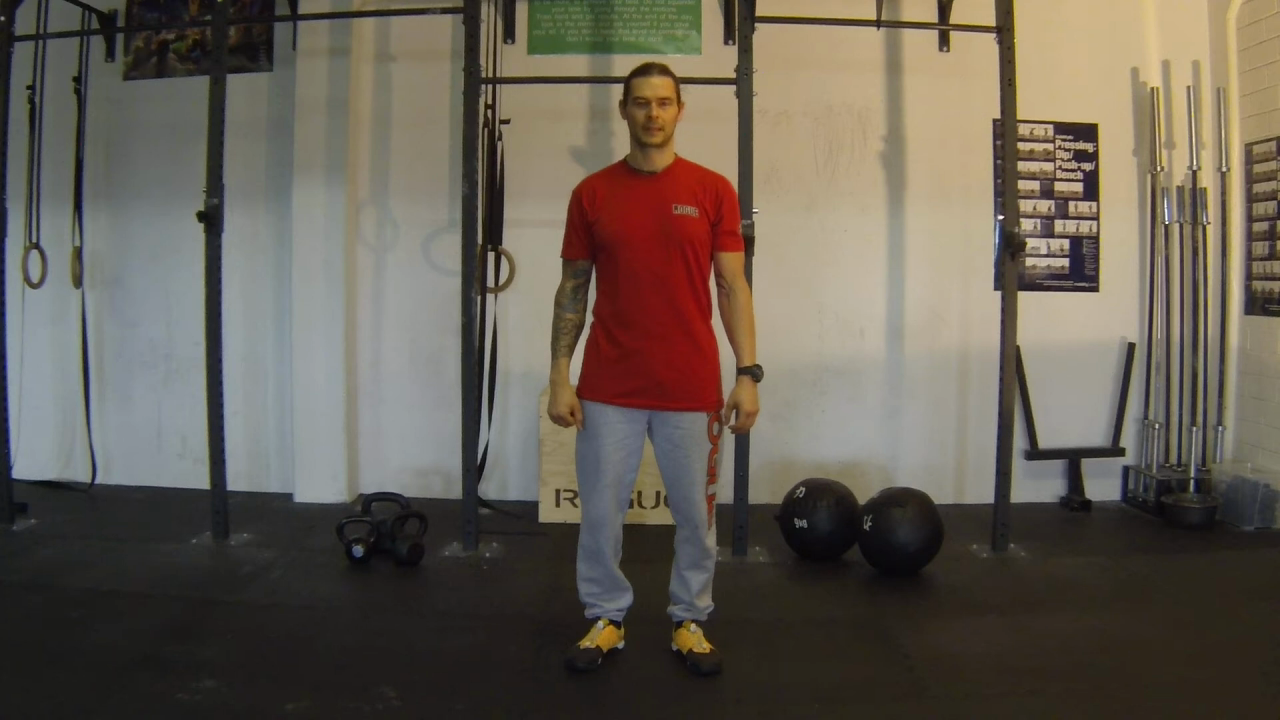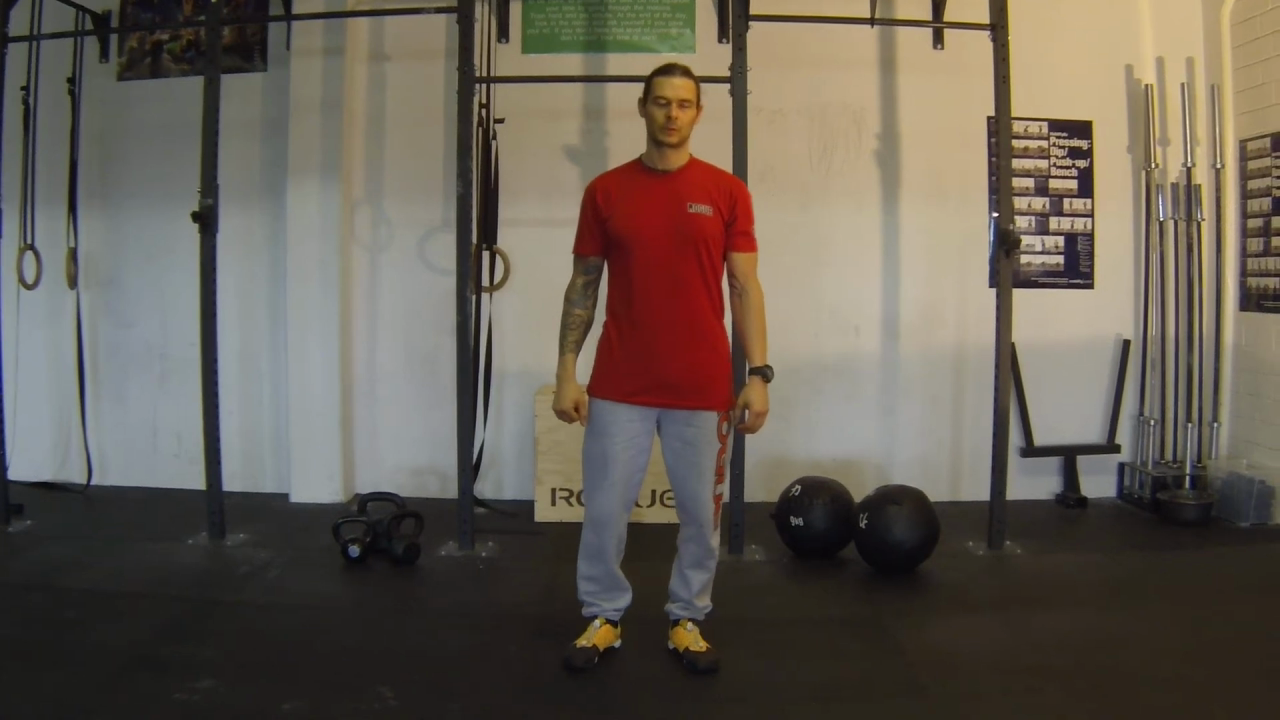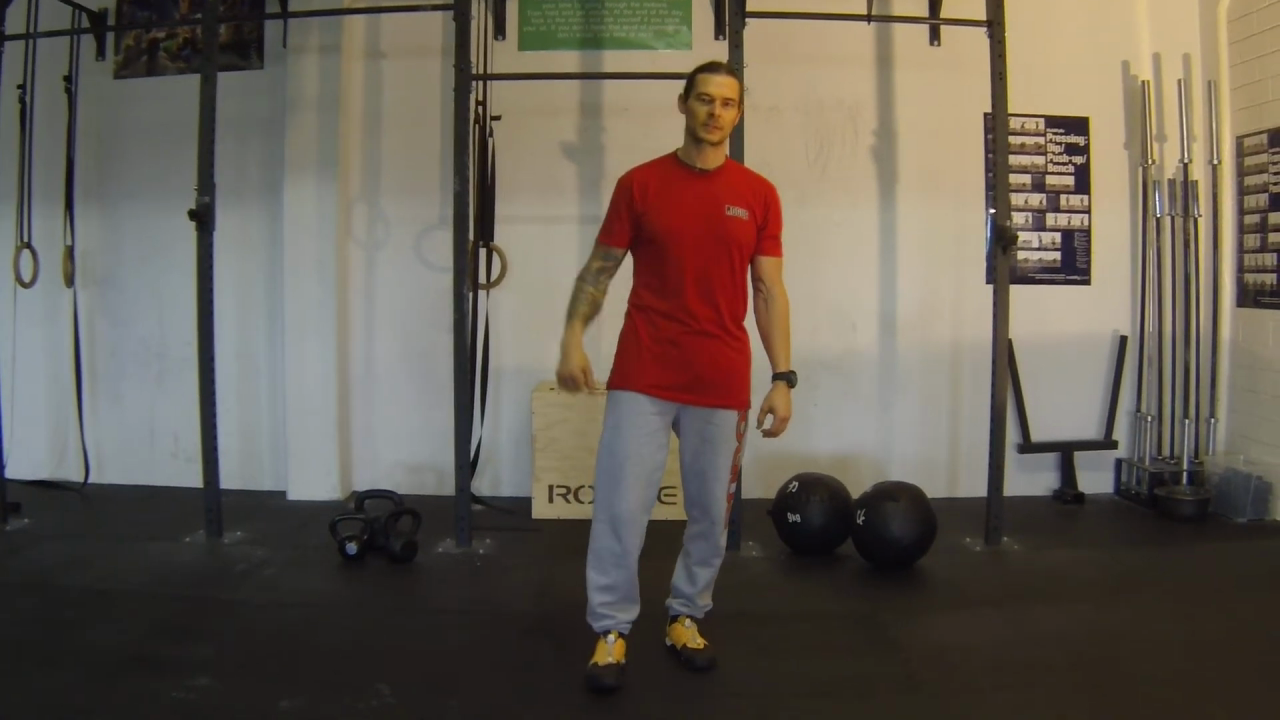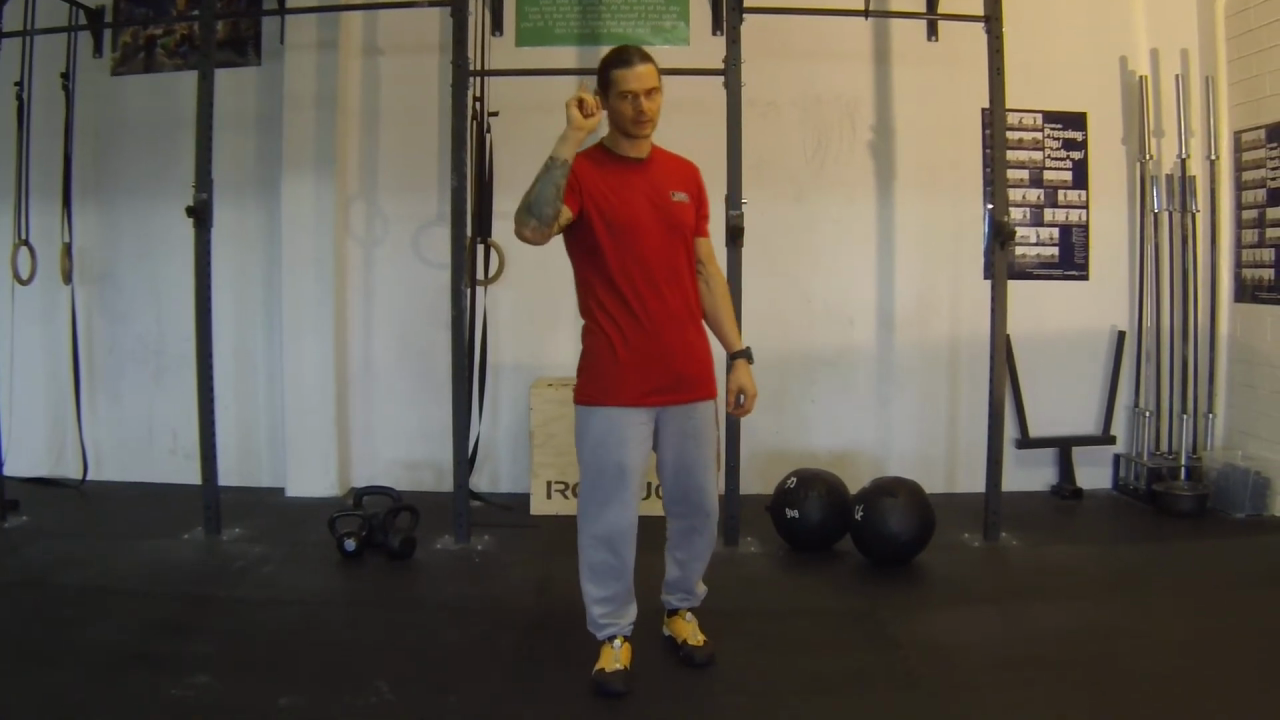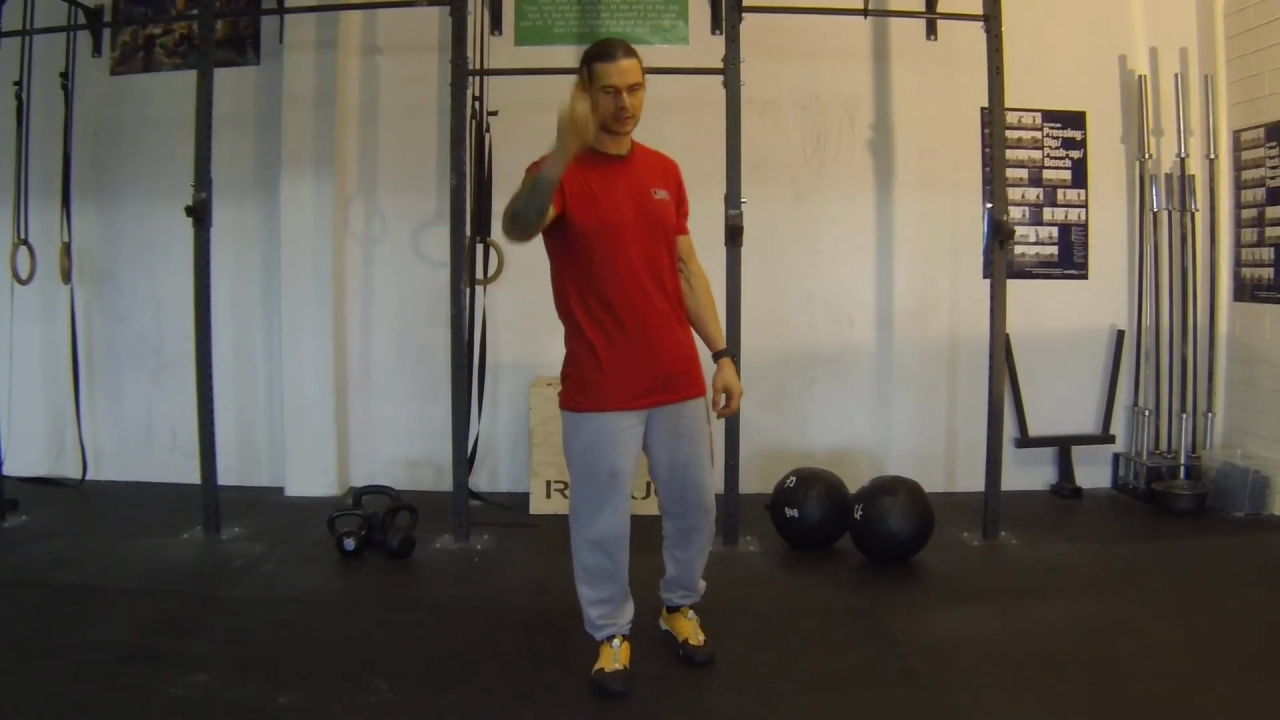
dt=1s
person 1, frame 1
left shoulder: (713, 191)
right shoulder: (591, 193)
left elbow: (732, 286)
right elbow: (572, 290)
left wrist: (747, 373)
right wrist: (559, 378)
left hip: (691, 388)
right hip: (609, 389)
left knee: (696, 513)
right knee: (600, 511)
left ankle: (689, 620)
right ankle: (605, 618)
person 1, frame 2
left shoulder: (727, 192)
right shoulder: (605, 191)
left elbow: (744, 287)
right elbow: (583, 285)
left wrist: (758, 373)
right wrist: (566, 372)
left hip: (702, 387)
right hip: (620, 385)
left knee: (701, 512)
right knee: (605, 509)
left ankle: (688, 619)
right ankle: (603, 617)
person 1, frame 3
left shoulder: (758, 194)
right shoulder: (639, 183)
left elbow: (769, 290)
right elbow: (600, 265)
left wrist: (783, 378)
right wrist: (573, 336)
left hip: (721, 383)
right hip: (642, 377)
left knee: (711, 512)
right knee: (620, 506)
left ankle: (685, 616)
right ankle: (611, 631)
person 1, frame 4
left shoulder: (685, 175)
right shoulder: (579, 173)
left elbow: (706, 271)
right elbow: (531, 229)
left wrist: (738, 355)
right wrist: (571, 138)
left hip: (689, 378)
right hip: (613, 385)
left knee: (697, 505)
right knee: (609, 514)
left ankle: (681, 609)
right ankle: (612, 634)
person 1, frame 5
left shoulder: (665, 172)
right shoulder: (554, 171)
left elbow: (687, 268)
right elbow: (517, 224)
left wrist: (721, 355)
right wrist: (561, 153)
left hip: (677, 379)
right hip: (599, 387)
left knee: (693, 505)
right knee: (602, 517)
left ankle: (680, 606)
right ankle: (611, 634)
